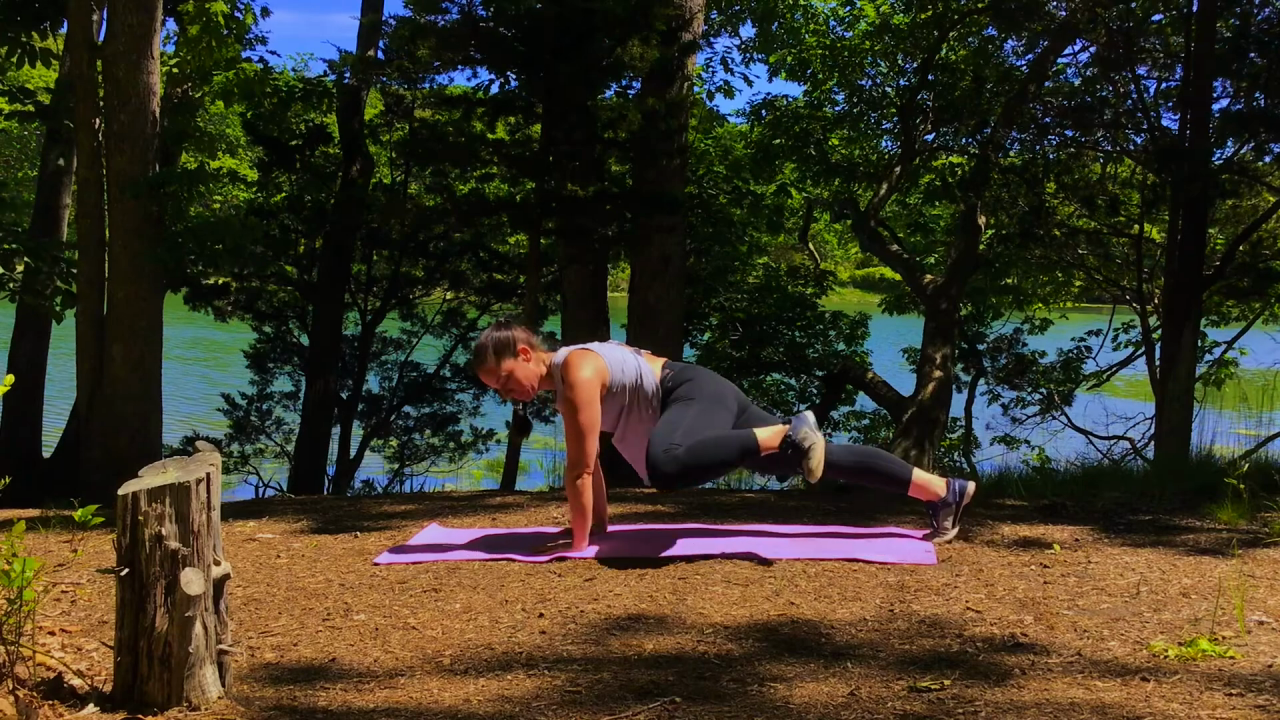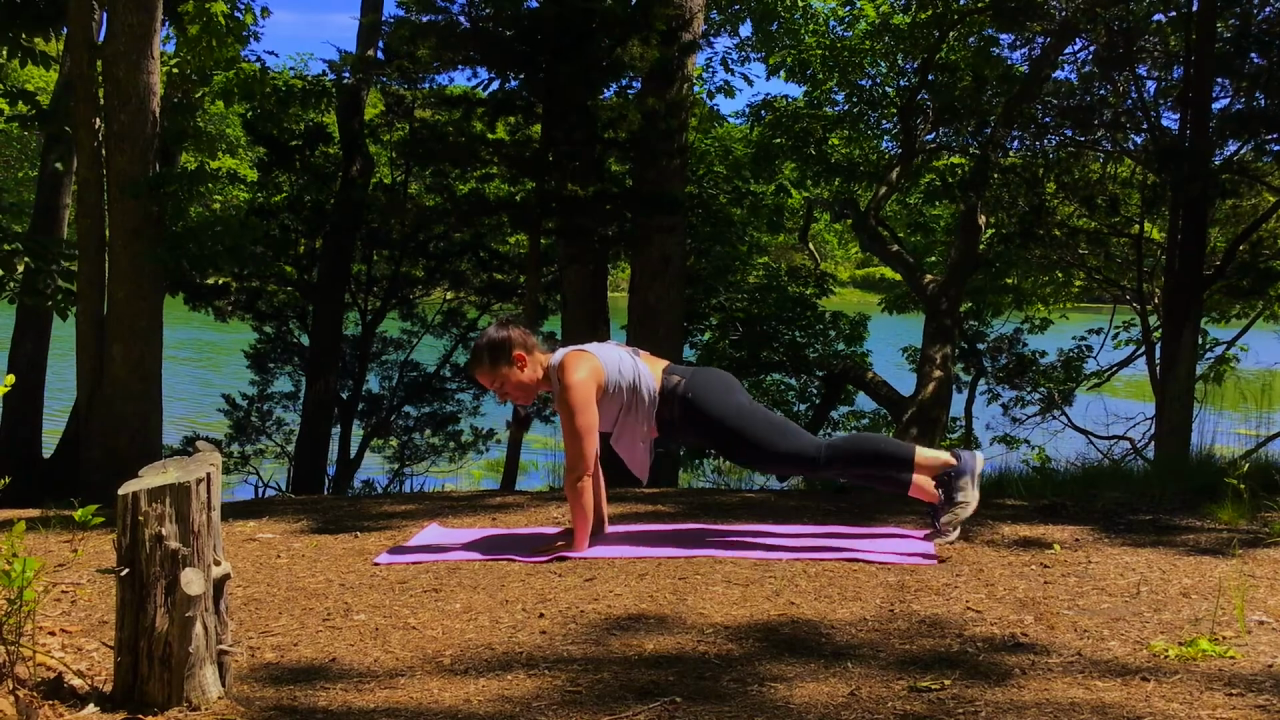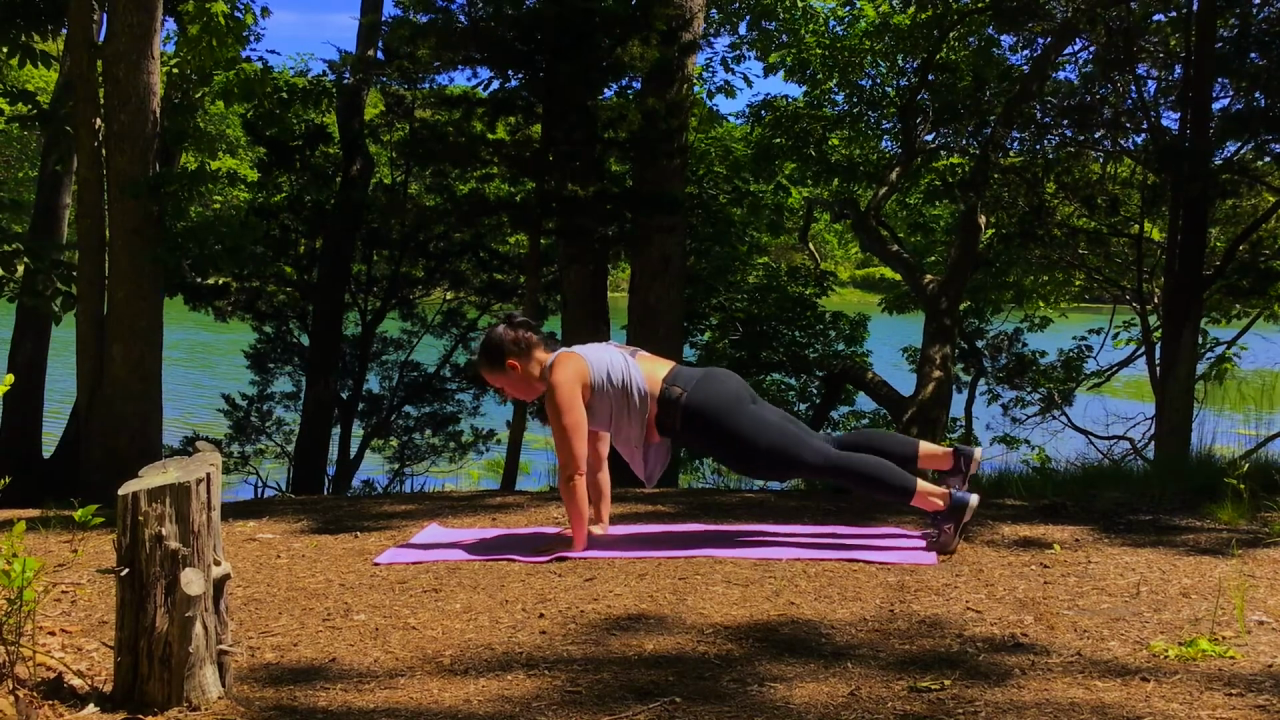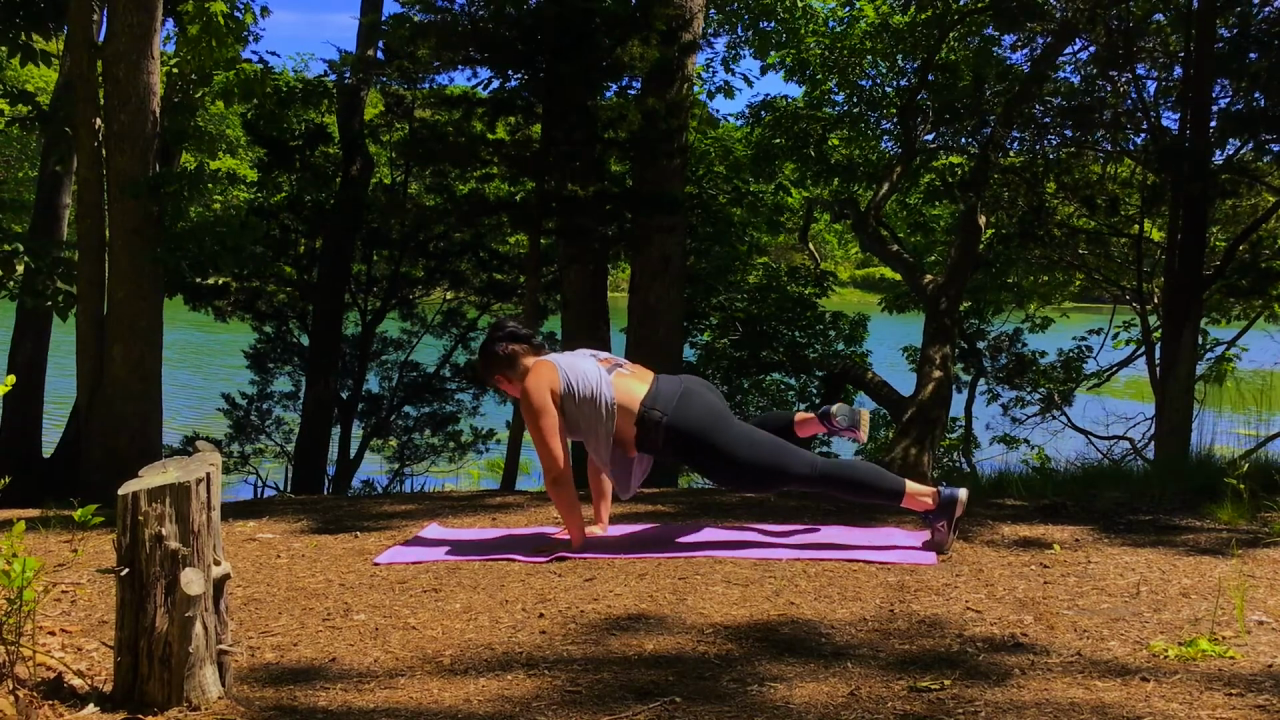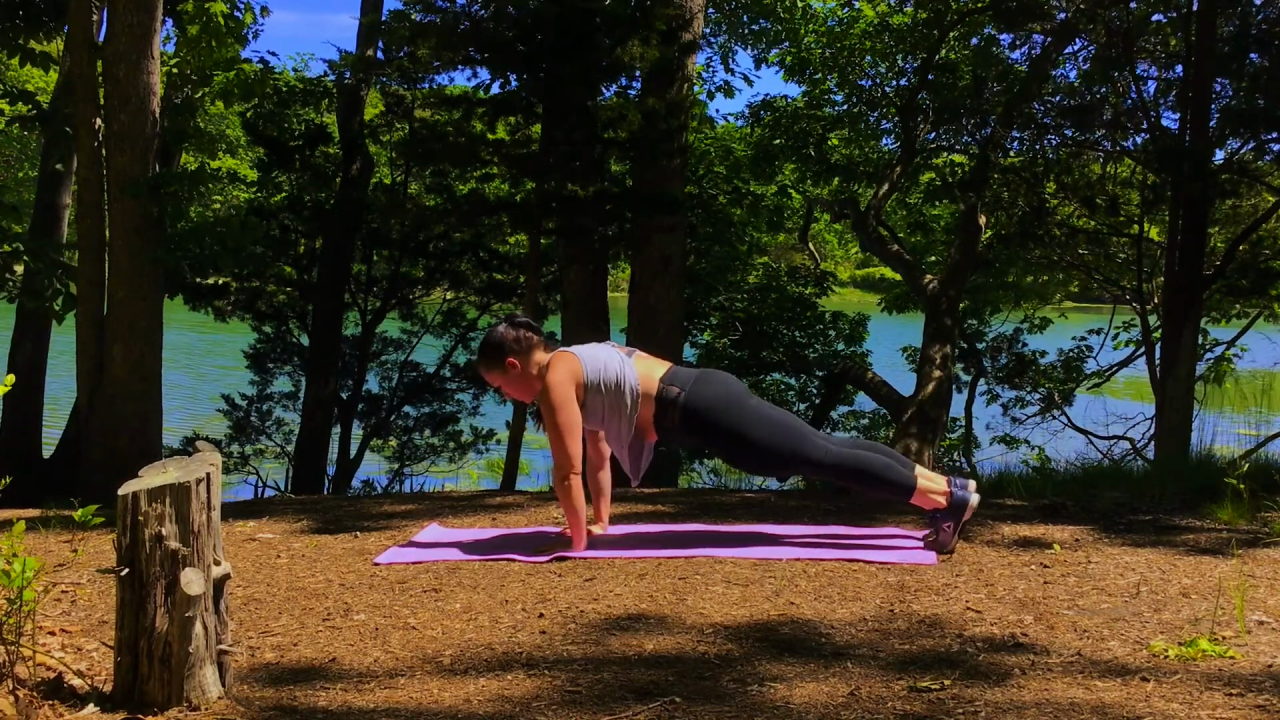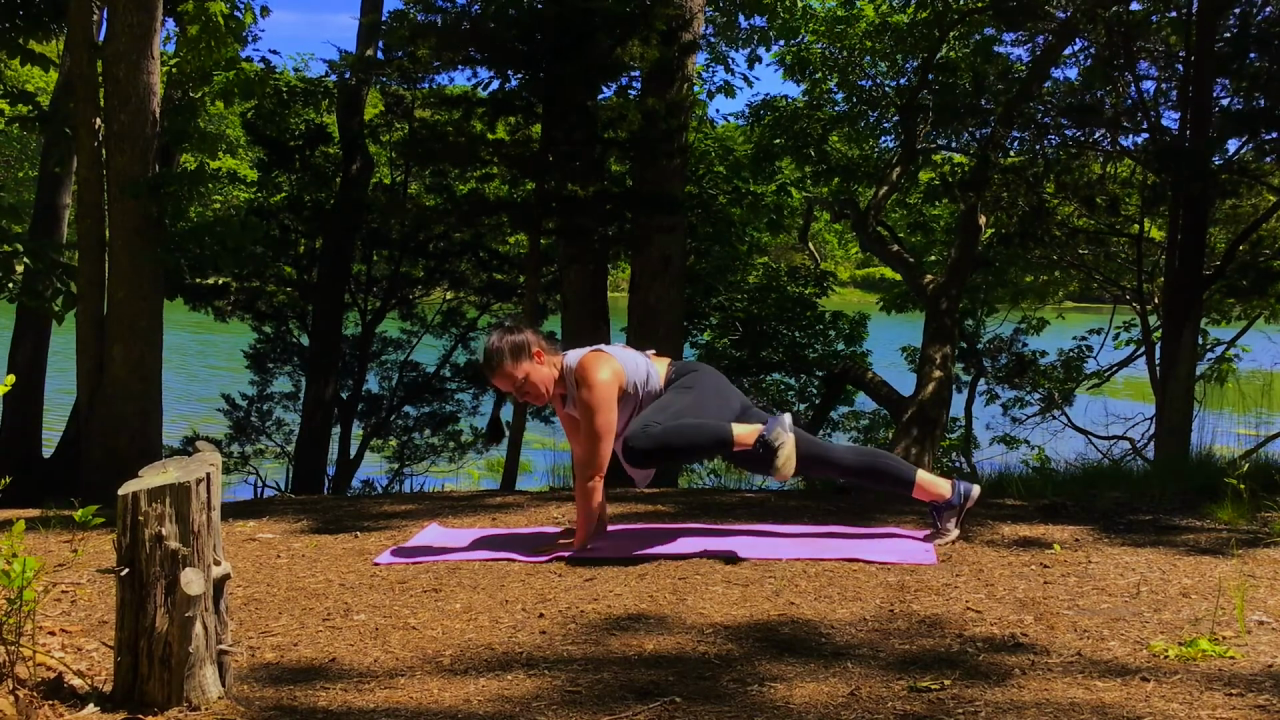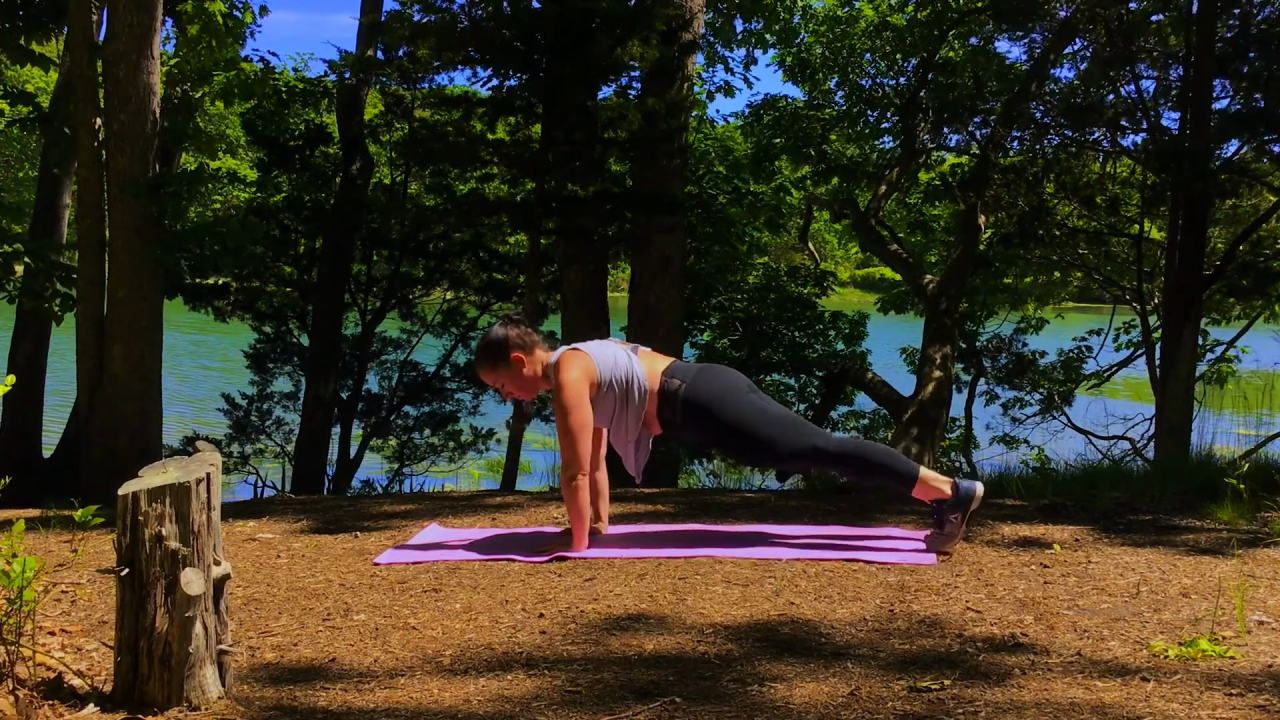
dt=0.7s
person 1, frame 1
left shoulder: (575, 373)
right shoulder: (568, 372)
left elbow: (579, 469)
right elbow: (590, 461)
left wrist: (579, 541)
right wrist: (600, 521)
left hip: (697, 393)
right hip: (709, 399)
left knee: (667, 468)
right knee: (822, 460)
left ankle: (784, 435)
right ankle: (943, 492)
person 1, frame 2
left shoulder: (571, 376)
right shoulder: (566, 374)
left elbow: (579, 470)
right elbow: (590, 460)
left wrist: (579, 541)
right wrist: (599, 521)
left hip: (702, 403)
right hip: (699, 403)
left knee: (818, 455)
right knee: (816, 460)
left ankle: (955, 463)
right ankle: (937, 493)
person 1, frame 3
left shoulder: (560, 379)
right shoulder: (576, 362)
left elbow: (572, 473)
right elbow: (597, 458)
left wrist: (578, 543)
right wrist: (601, 522)
left hip: (706, 412)
right hip: (713, 388)
left knee: (820, 461)
right knee: (829, 446)
left ankle: (947, 501)
right ankle: (952, 458)
person 1, frame 4
left shoulder: (534, 385)
right shoulder: (574, 360)
left elbow: (556, 475)
right elbow: (599, 453)
left wrist: (578, 539)
right wrist: (601, 523)
left hip: (684, 424)
right hip: (688, 392)
left knee: (806, 470)
left ankle: (937, 499)
right ankle: (818, 420)
person 1, frame 5
left shoulder: (553, 377)
right shoulder: (576, 365)
left elbow: (568, 472)
right elbow: (599, 455)
left wrist: (579, 540)
right wrist: (601, 522)
left hip: (703, 411)
right hip: (709, 391)
left knee: (822, 459)
right knee: (828, 447)
left ankle: (947, 499)
right ankle: (947, 484)
person 1, frame 6
left shoulder: (593, 375)
right shoulder: (559, 389)
left elbow: (594, 471)
right elbow: (583, 460)
left wrist: (580, 540)
right wrist: (596, 521)
left hip: (700, 387)
right hip: (700, 405)
left knee: (639, 445)
right knee: (824, 457)
left ankle: (760, 435)
right ankle: (949, 491)
person 1, frame 7
left shoulder: (566, 375)
right shoulder: (576, 365)
left elbow: (575, 470)
right elbow: (595, 459)
left wrist: (578, 543)
right wrist: (600, 521)
left hip: (707, 404)
right hip: (713, 387)
left knee: (823, 450)
right knee: (822, 453)
left ankle: (952, 491)
right ankle: (941, 499)
